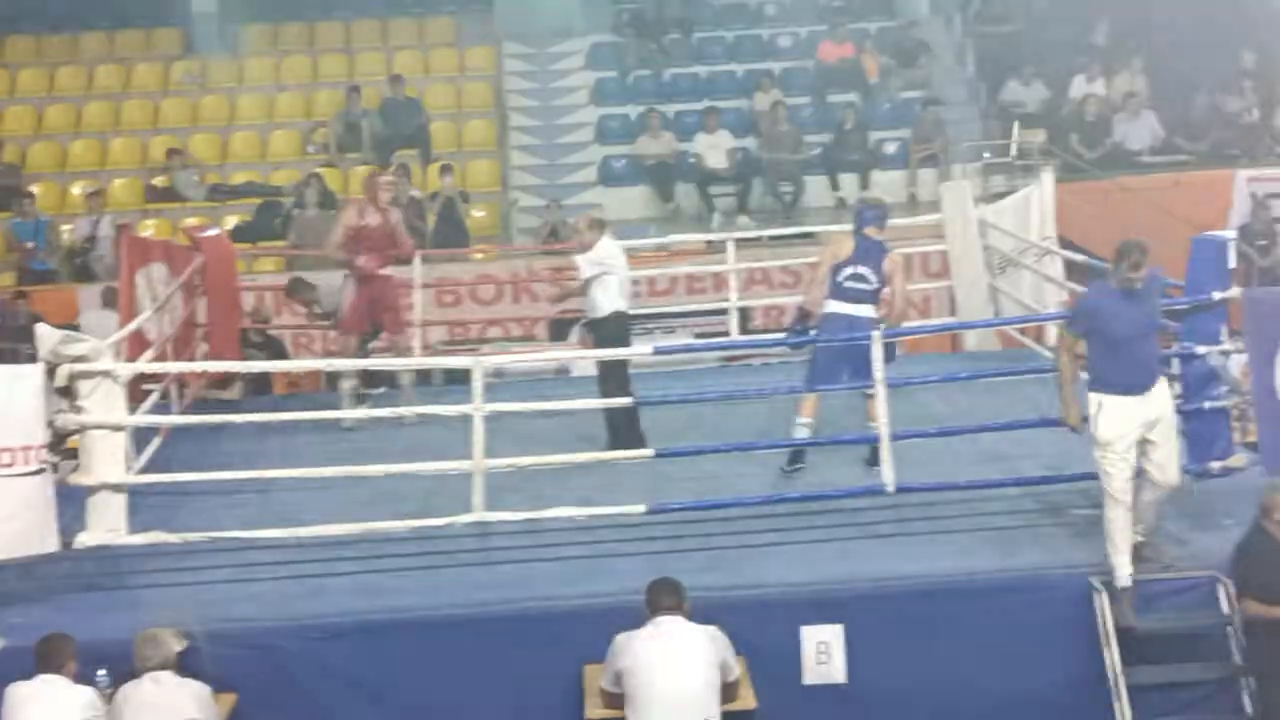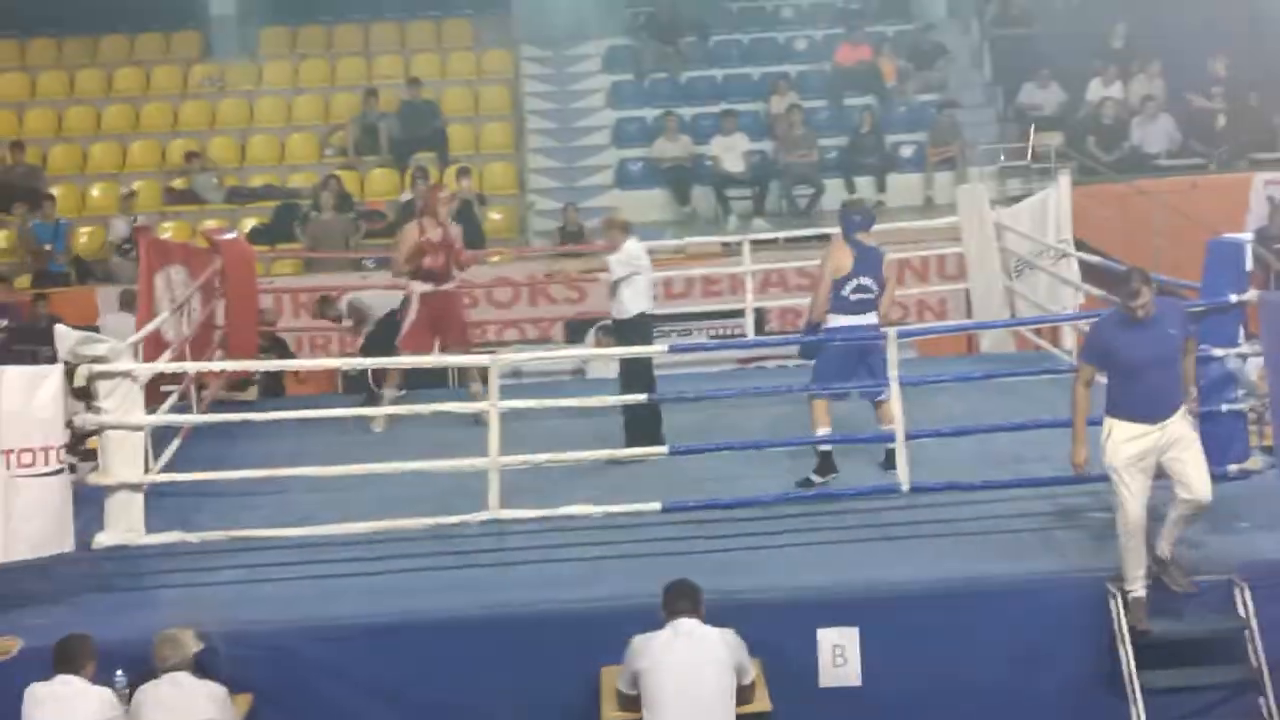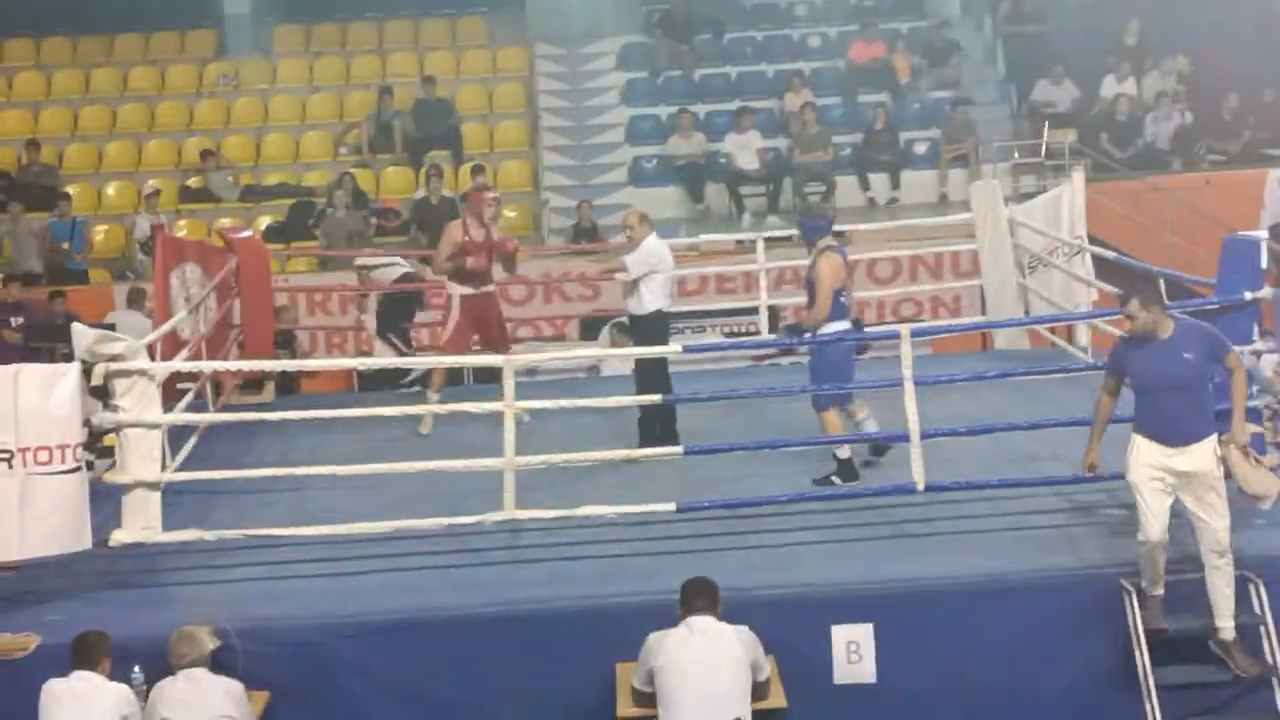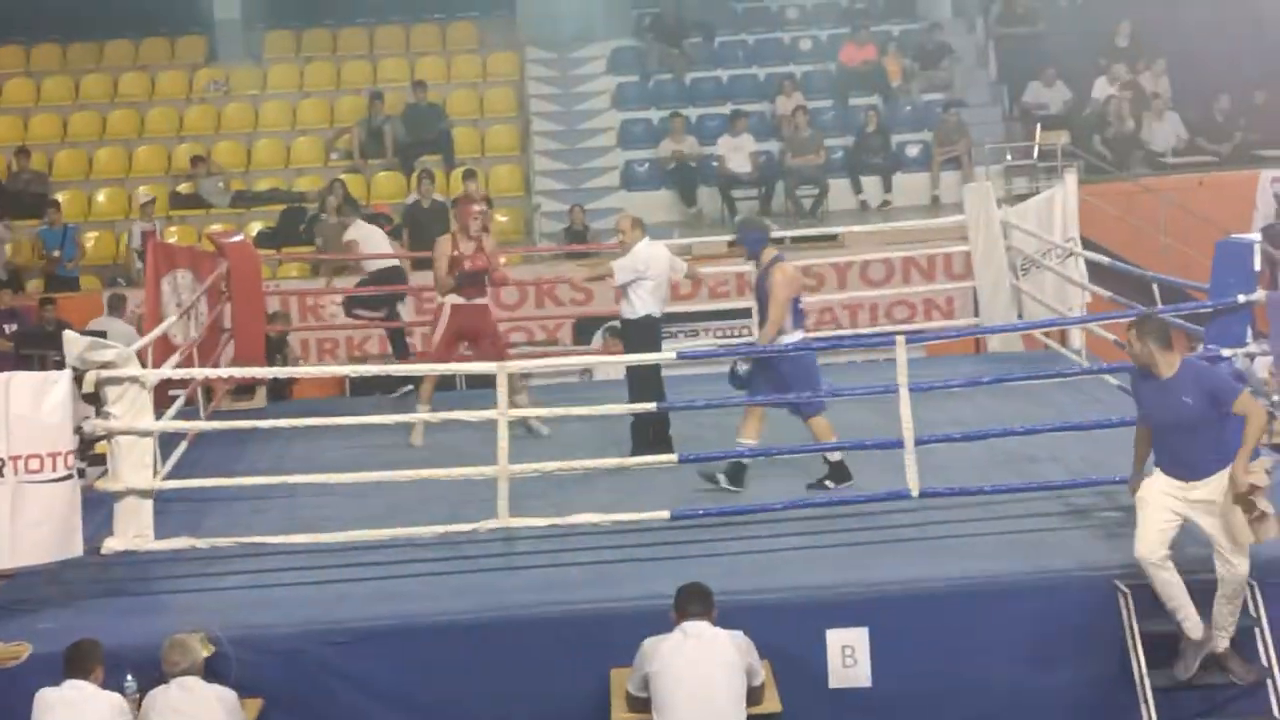
dt=0.3s
person 1, frame 1
left shoulder: (1152, 285)
right shoulder: (1091, 302)
right elbow: (1065, 350)
right wrist: (1069, 405)
left hip: (1155, 395)
right hip: (1112, 404)
left knee: (1166, 477)
right knee: (1118, 495)
left ankle: (1137, 535)
right ankle: (1123, 584)
person 1, frame 2
left shoulder: (1175, 312)
right shoulder: (1104, 331)
right elbow: (1082, 384)
left wrist: (1189, 396)
right wrist: (1079, 441)
left hip: (1175, 423)
right hip: (1127, 432)
left knee: (1199, 493)
right knee: (1132, 516)
left ankle: (1164, 553)
right ankle: (1136, 593)
person 1, frame 3
left shoulder: (1203, 336)
right shoulder: (1125, 348)
left elbow: (1238, 369)
right elbow: (1108, 393)
left wrist: (1238, 422)
right wrist: (1094, 444)
left hip: (1201, 451)
right hip: (1150, 452)
left knee: (1217, 544)
right knee: (1153, 535)
left ankle: (1225, 637)
right ankle: (1152, 592)
person 1, frame 4
left shoulder: (1206, 377)
right shoulder: (1140, 382)
left elbow: (1257, 414)
left wrist: (1240, 465)
right wrist: (1137, 471)
left hip: (1216, 485)
right hip: (1165, 484)
left knee: (1235, 571)
right knee: (1148, 553)
left ankle: (1221, 647)
right ankle: (1194, 633)
person 2, frame 1
left shoulder: (840, 242)
right shoulder: (890, 259)
left elbow: (818, 282)
right elbow: (899, 305)
left wrist: (803, 317)
left hip: (834, 320)
right hip: (866, 323)
left knee: (813, 387)
left ankle: (798, 451)
right ankle: (877, 452)
person 2, frame 2
left shoulder: (838, 250)
right shoulder: (881, 259)
left elbow: (822, 298)
right elbow: (885, 307)
left wrist: (812, 329)
left hip: (839, 332)
right hip: (868, 331)
left knee: (819, 395)
right knee: (880, 395)
left ankle: (826, 463)
right ankle: (891, 455)
person 2, frame 3
left shoulder: (825, 260)
right shoulder: (835, 254)
left elbow: (821, 310)
right elbow: (845, 297)
left wrist: (797, 328)
right wrist: (854, 327)
left hip: (830, 338)
right hip: (842, 334)
left knee: (825, 405)
right knee: (841, 398)
left ankle: (846, 469)
right ankle: (877, 441)
person 2, frame 4
left shoulder: (781, 273)
right shoulder: (766, 267)
left elbow: (774, 321)
left wrist: (748, 358)
left hip: (791, 349)
right hip: (771, 349)
left knee: (810, 412)
right knee: (753, 408)
left ankle: (839, 472)
right ankle: (735, 474)
person 3, frame 1
left shoulder: (394, 216)
right shoulder: (351, 214)
left elbow: (405, 248)
right elbow: (333, 249)
left wrist: (403, 251)
right wrist: (353, 260)
left hip: (385, 280)
right hip: (359, 281)
left knee: (399, 342)
right knee: (349, 344)
left ankle: (408, 402)
right ankle: (348, 404)
person 3, frame 2
left shoulder: (454, 230)
right shoulder: (412, 230)
left elbow: (460, 266)
right elbow: (398, 269)
left wrist: (464, 260)
right wrist: (420, 265)
left hip: (448, 295)
right hip: (422, 296)
left knee: (465, 355)
right knee: (404, 354)
right ankle: (382, 412)
person 3, frame 3
left shoulder: (494, 231)
right shoulder: (455, 229)
left elbow: (509, 269)
right elbow: (437, 266)
left wrist: (511, 254)
right wrist: (461, 263)
left hip: (487, 296)
right hip: (461, 298)
left knee: (504, 354)
right knee: (446, 356)
right ankle: (428, 415)
person 3, frame 4
left shoulder: (486, 243)
right shoulder: (444, 244)
left elbow: (495, 275)
right elbow: (441, 287)
left wrist: (497, 277)
right wrist: (462, 273)
left hip: (480, 309)
right hip: (452, 310)
left ankle: (528, 417)
right ankle: (419, 426)
person 4, frame 1
left shoulder: (605, 251)
right shoulder: (606, 250)
left elbow: (575, 265)
right elbow: (586, 285)
right wrist: (563, 294)
left hip: (610, 321)
right hip: (609, 320)
left knee: (613, 381)
right knee: (615, 380)
left ankle: (625, 441)
right ankle: (630, 438)
person 4, frame 2
left shoulder: (631, 253)
right shoulder: (627, 253)
left elbow: (603, 266)
right elbow: (604, 270)
left wrist: (574, 269)
left hip: (635, 322)
right hip: (630, 323)
left knee: (634, 383)
right knee: (641, 381)
left ankle: (638, 442)
right ankle: (652, 438)
person 4, frame 3
left shoulder: (652, 249)
right shoulder: (651, 248)
left elbow: (623, 265)
left wrist: (596, 270)
left hip: (650, 319)
right hip: (649, 318)
left knee: (648, 381)
right knee: (658, 378)
left ankle: (650, 440)
right ankle: (667, 435)
person 4, frame 4
left shoulder: (641, 256)
right shoulder: (659, 250)
left elbow: (611, 269)
right elbow: (684, 267)
left wrist: (584, 277)
left hip: (640, 324)
right hip: (651, 322)
left knee: (640, 387)
right knee: (652, 384)
left ankle: (644, 447)
right ankle: (661, 441)
